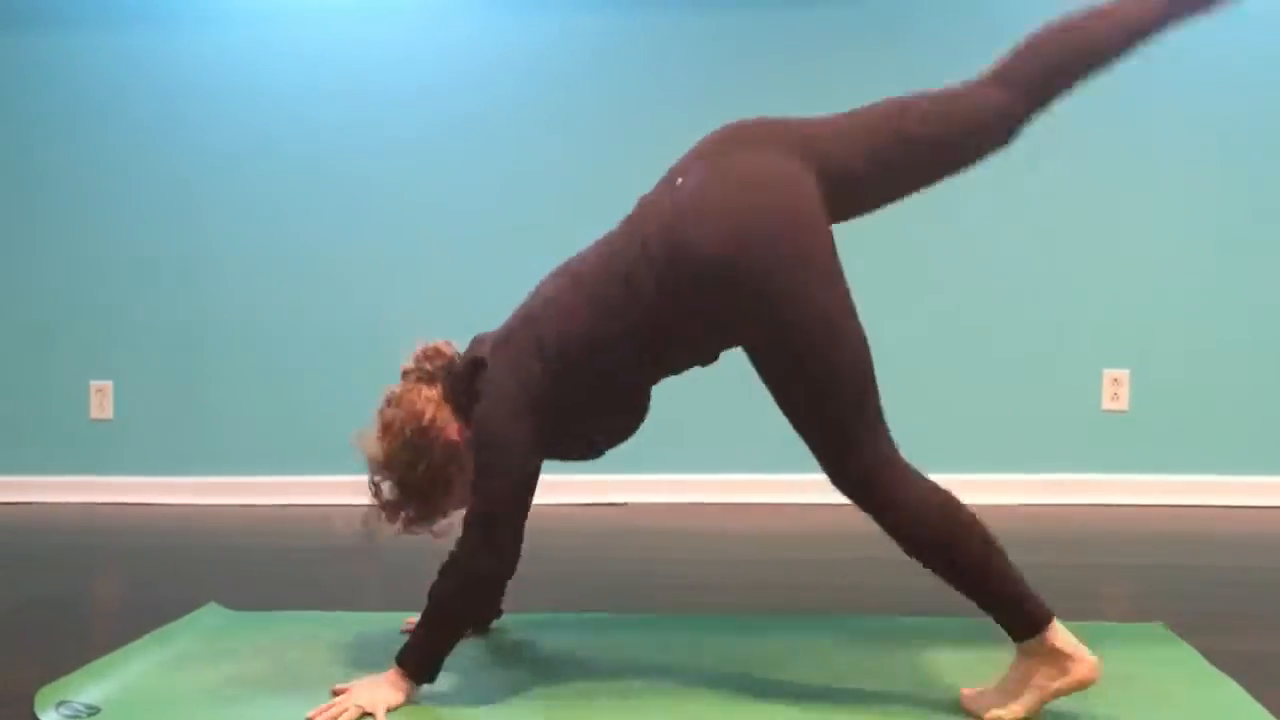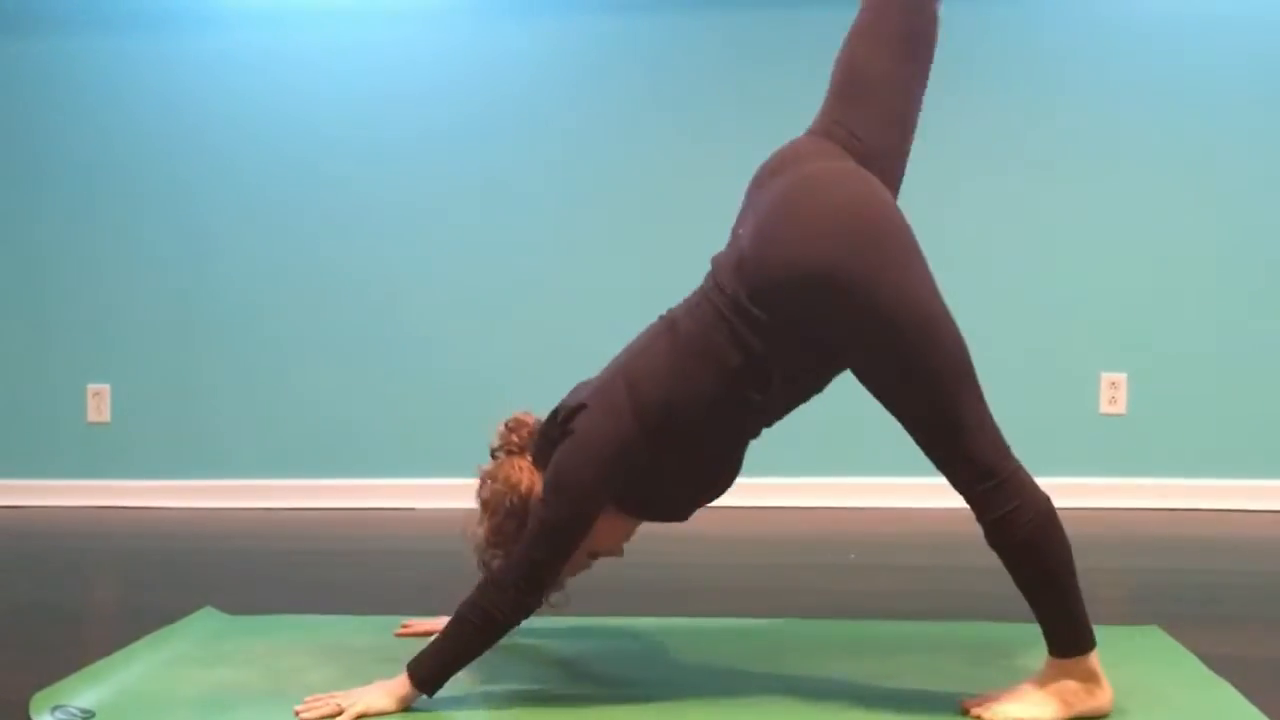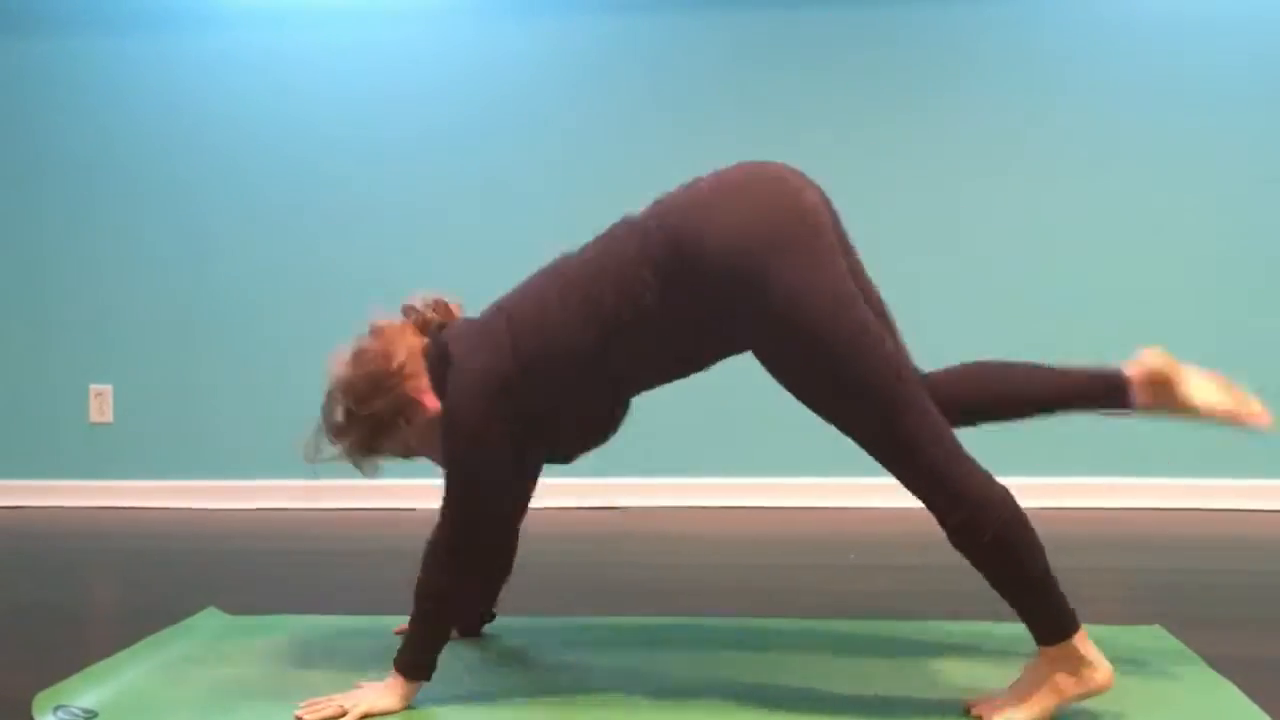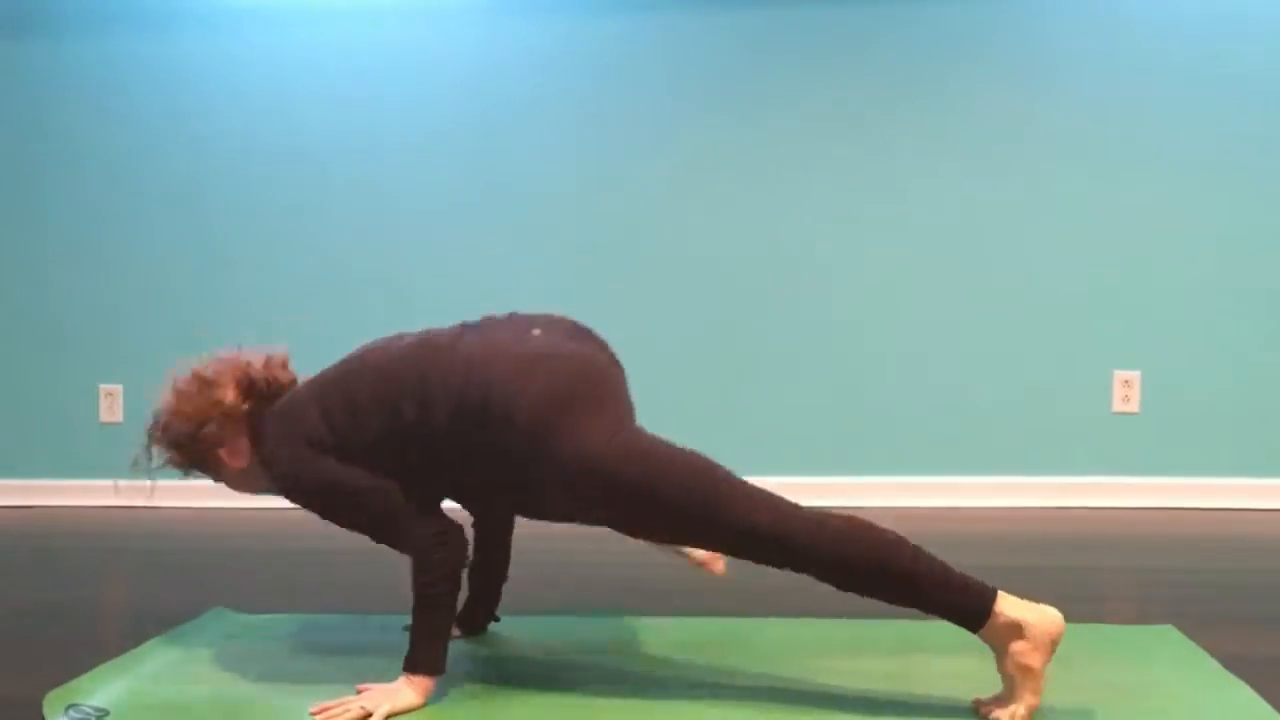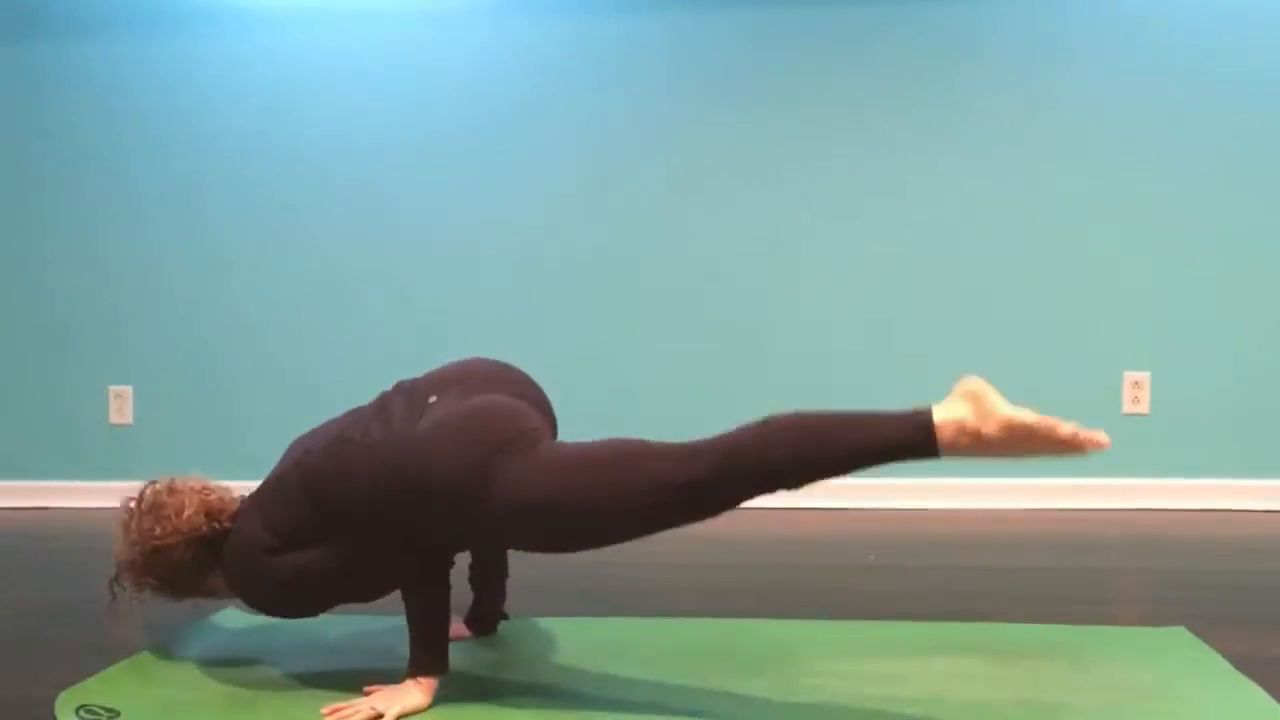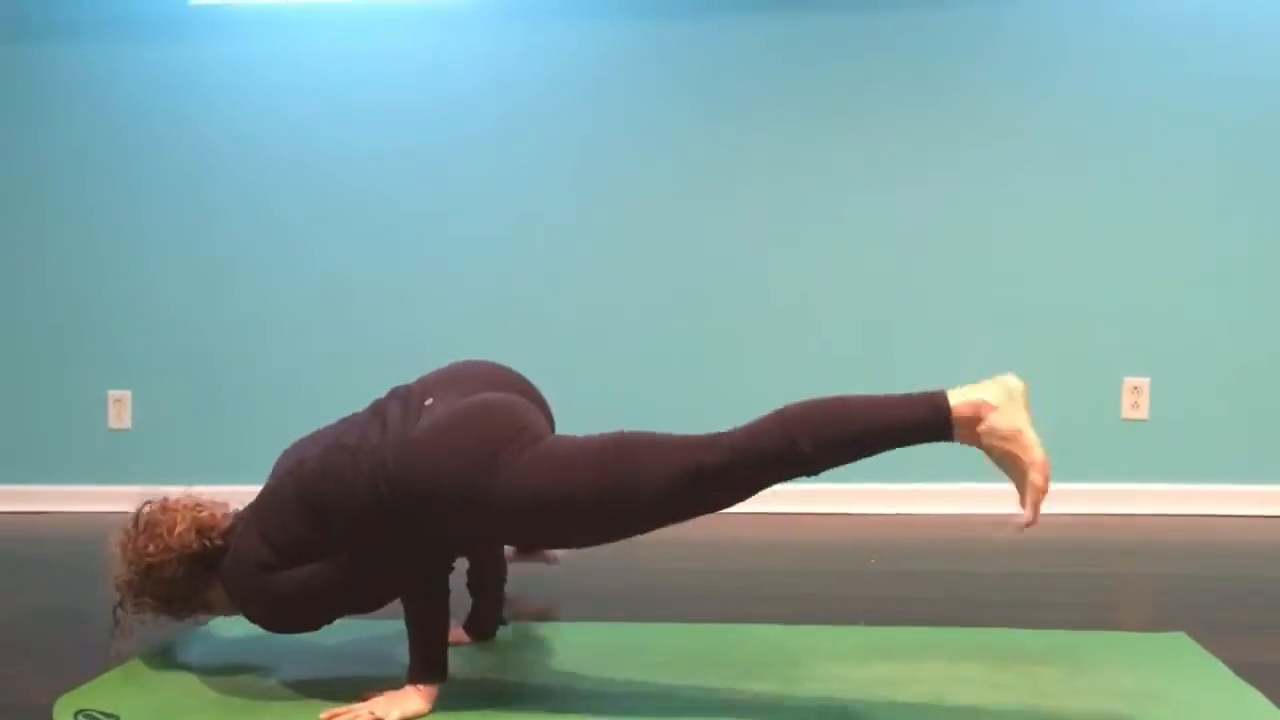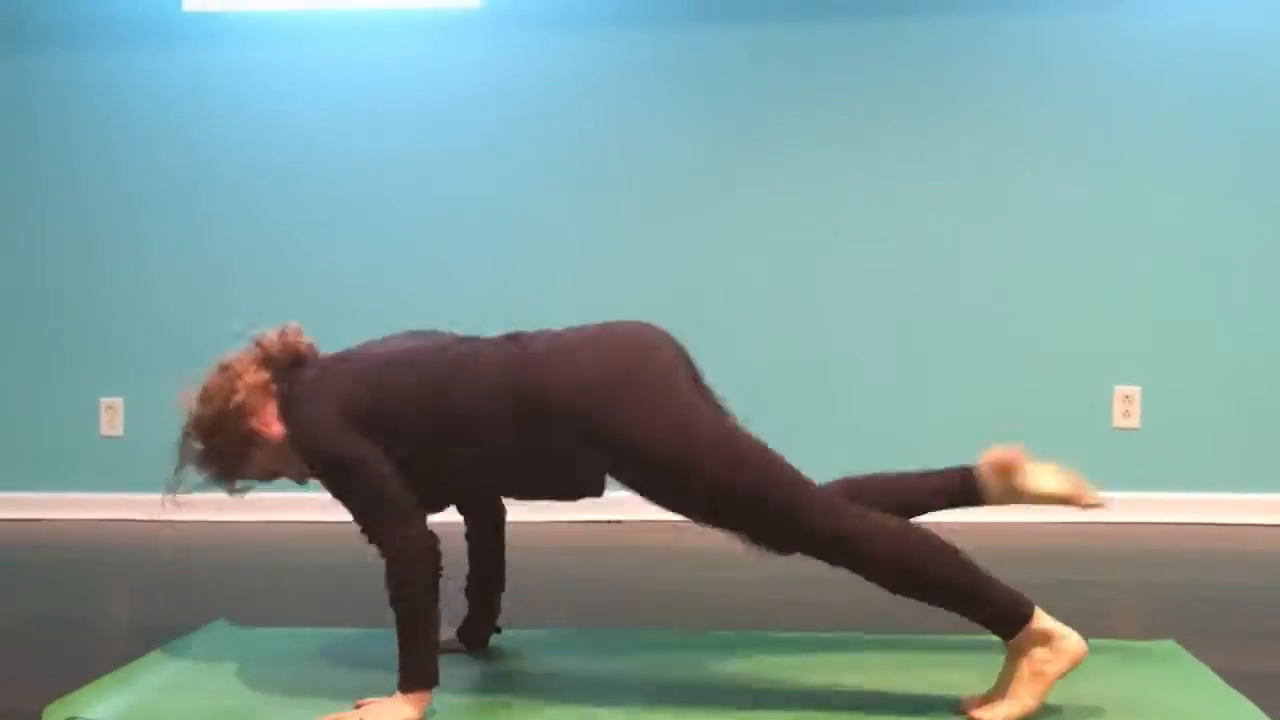
dt=0.3s
person 1, frame 1
left shoulder: (510, 406)
right shoulder: (501, 368)
left elbow: (486, 552)
right wrist: (476, 608)
left hip: (742, 240)
right hip: (752, 167)
left knee: (870, 472)
right knee: (998, 99)
person 1, frame 2
left shoulder: (594, 457)
right shoulder: (589, 430)
left elbow: (518, 577)
right elbow: (517, 575)
right wrist: (449, 624)
left hip: (826, 260)
right hip: (813, 193)
left knee: (975, 462)
person 1, frame 3
left shoulder: (478, 380)
right shoulder: (487, 362)
left elbow: (464, 538)
right elbow: (489, 527)
right wrist: (457, 616)
left hip: (742, 251)
right hip: (764, 208)
left knee: (923, 457)
right knee: (920, 405)
right ankle: (1138, 379)
person 1, frame 4
left shoulder: (293, 459)
right shoulder: (314, 416)
left elbow: (432, 532)
right elbow: (475, 496)
right wrist: (470, 614)
left hip: (538, 407)
right hip: (562, 349)
left knee: (775, 526)
left ankle: (1007, 620)
person 1, frame 5
left shoulder: (260, 569)
right shoulder: (279, 500)
left elbow: (412, 556)
right wrist: (481, 612)
left hip: (469, 466)
right hip: (487, 385)
left knee: (715, 471)
left ankle: (952, 422)
person 1, frame 6
left shoulder: (257, 580)
right shoulder: (274, 506)
left elbow: (405, 561)
right wrist: (480, 616)
left hip: (471, 463)
right hip: (474, 393)
left knee: (730, 461)
left ankle: (965, 408)
person 1, frame 7
left shoulder: (322, 422)
right shoulder: (350, 384)
left elbow: (410, 545)
right elbow: (478, 486)
right wrist: (475, 628)
left hip: (607, 396)
right hip: (629, 362)
left knee: (820, 523)
right knee: (809, 511)
left ankle: (1037, 635)
right ankle: (984, 479)
